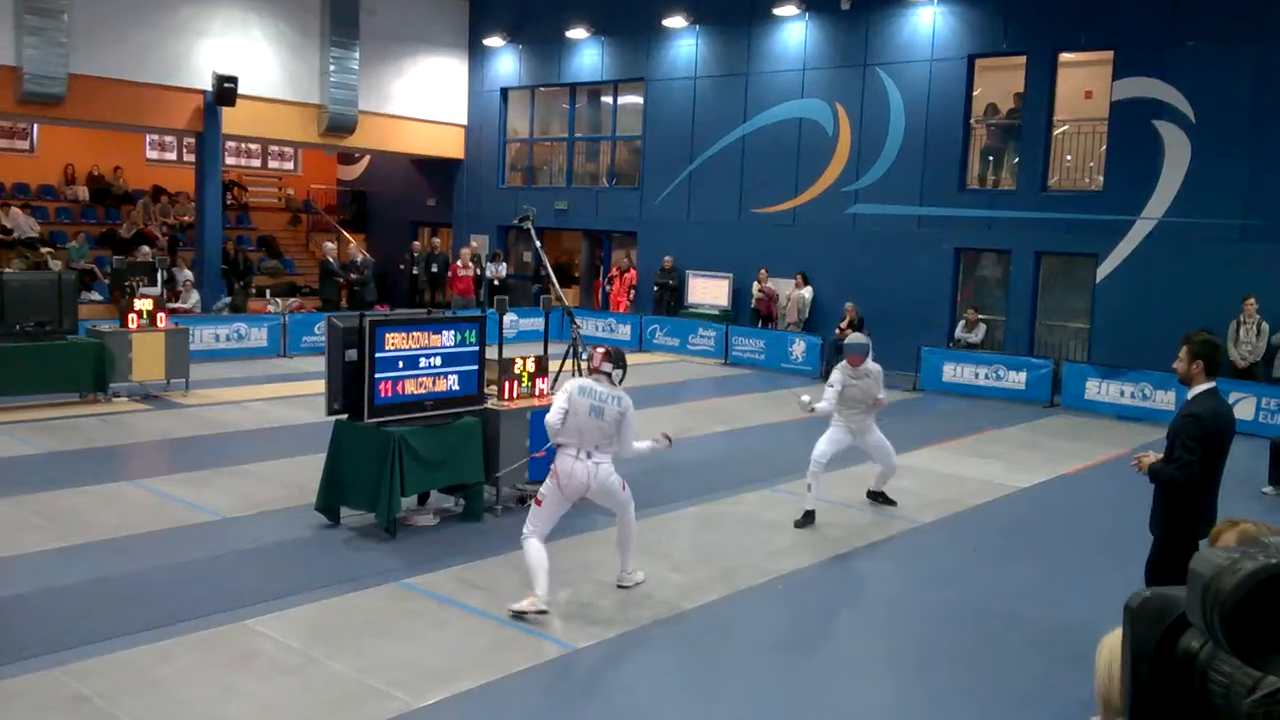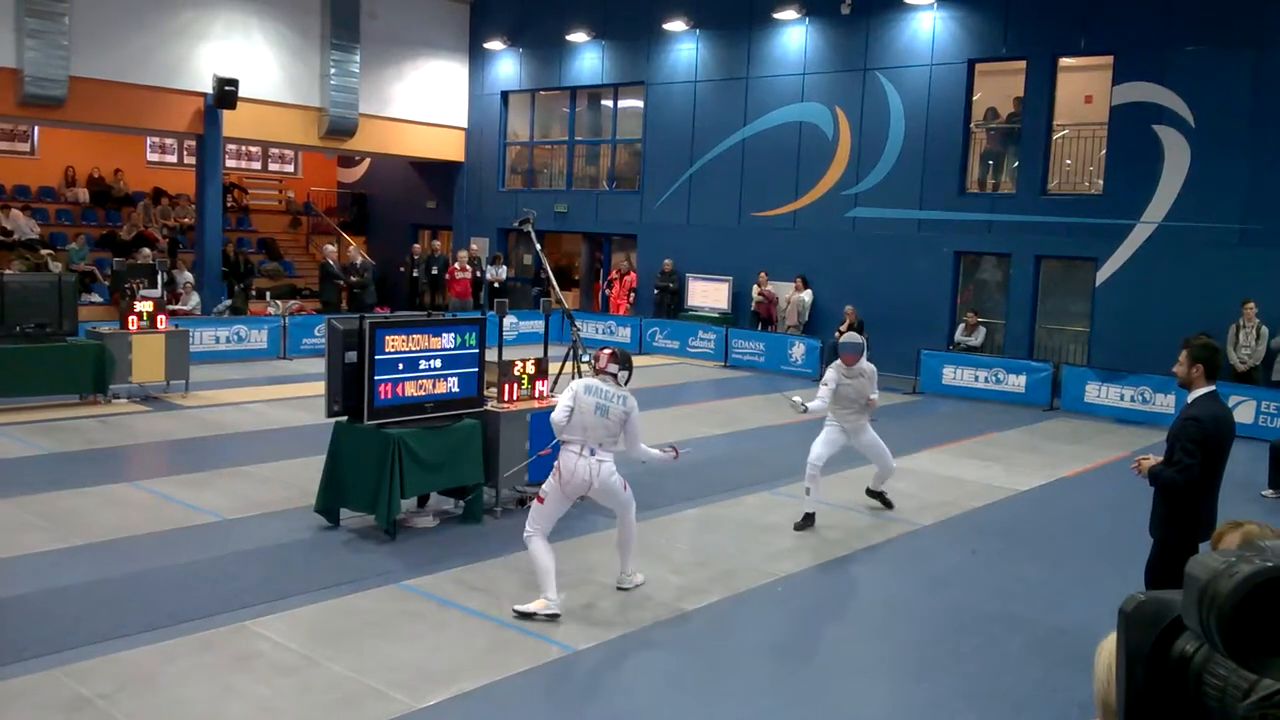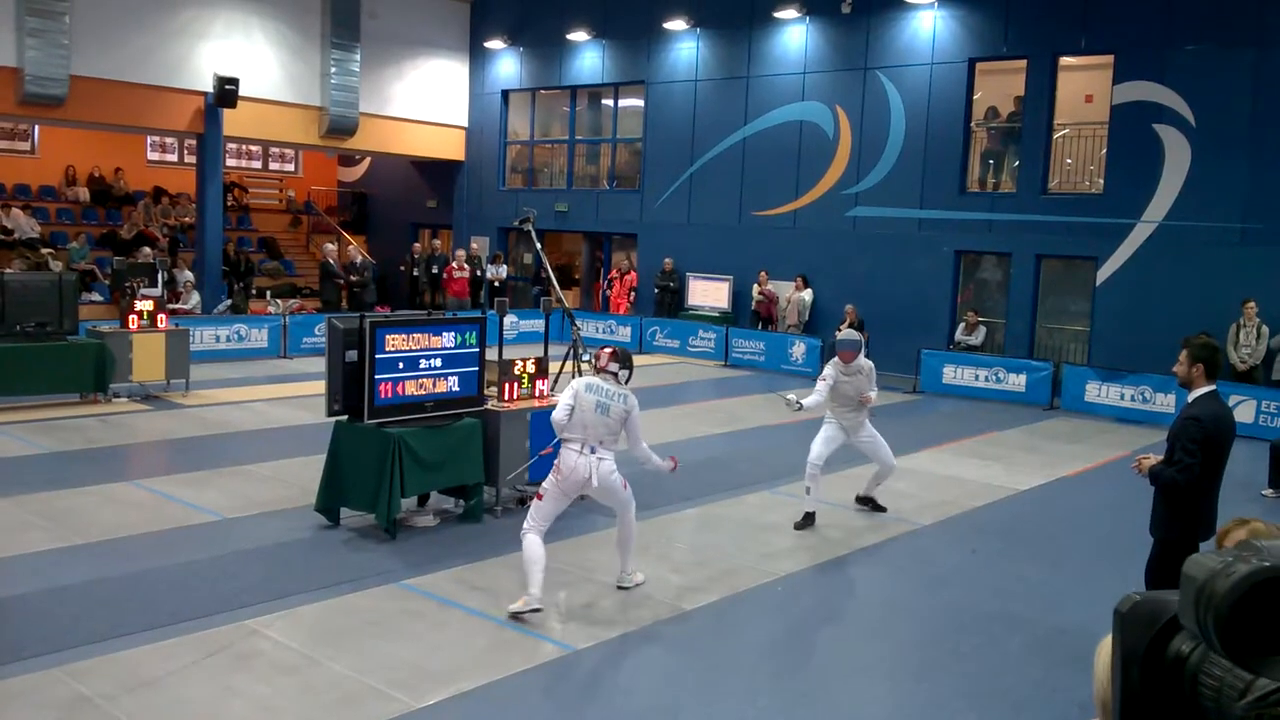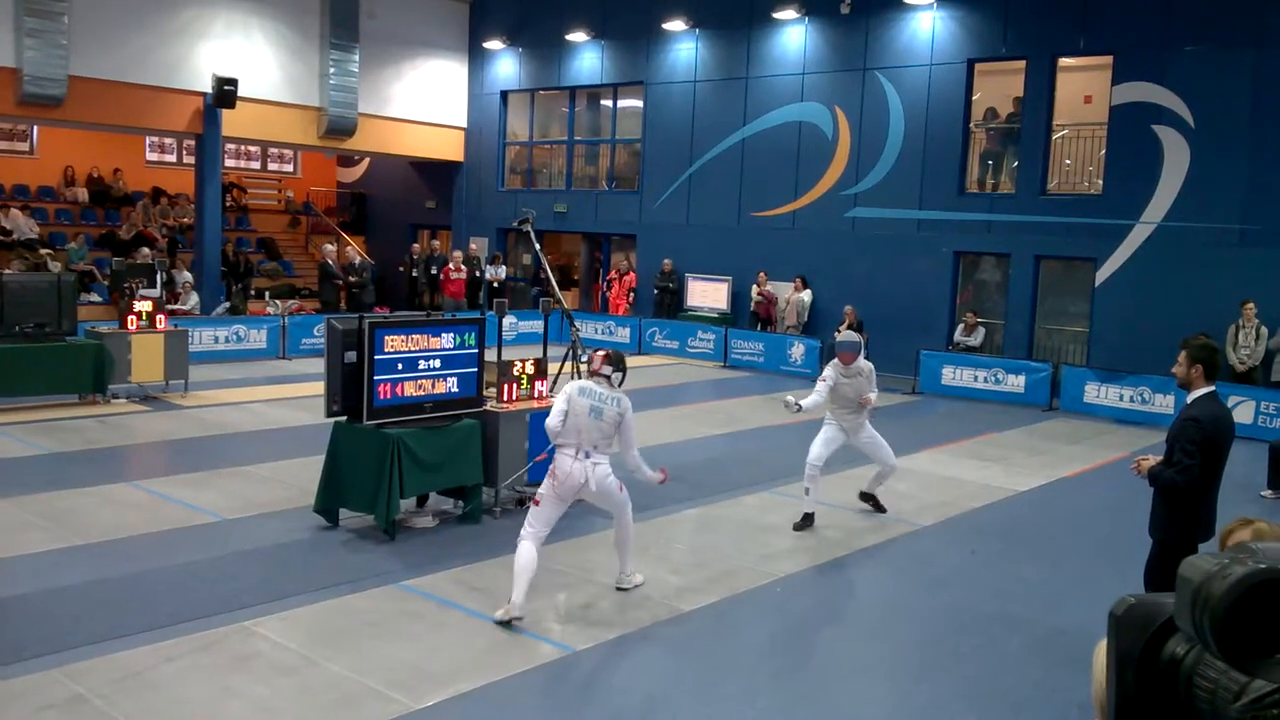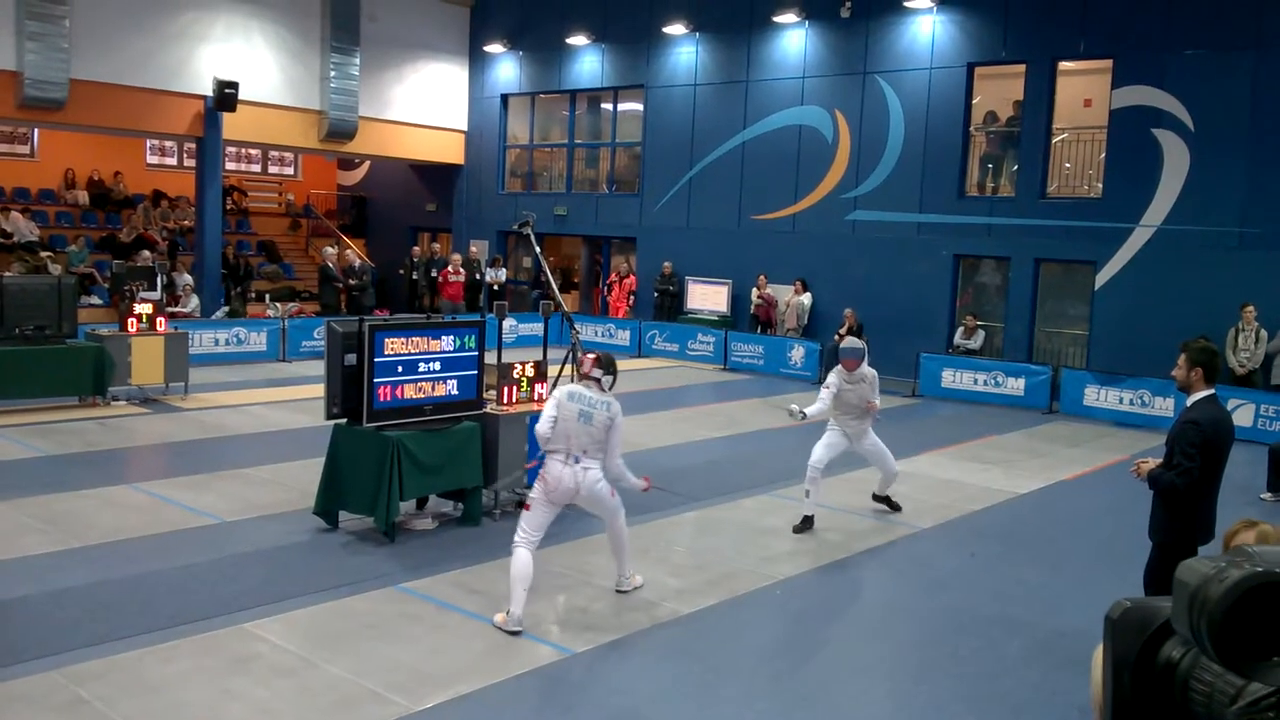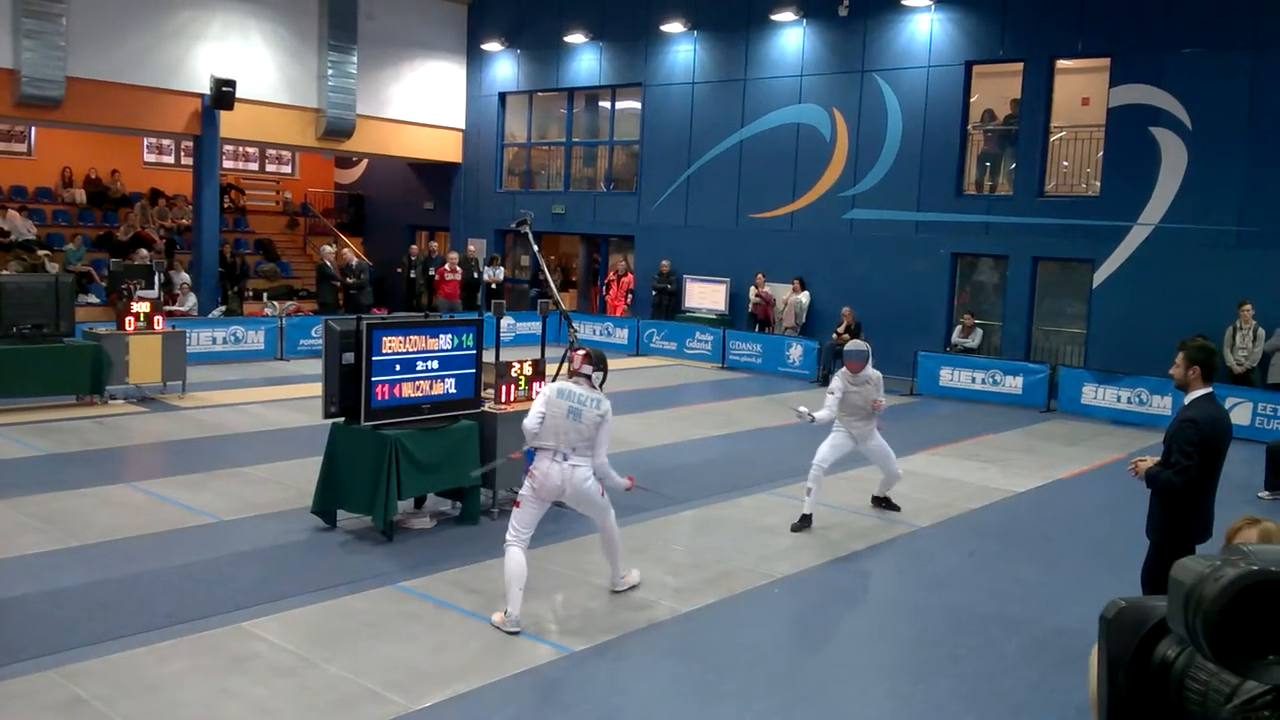
dt=0.1s
person 1, frame 1
left shoulder: (573, 386)
right shoulder: (623, 401)
left elbow: (551, 422)
right elbow: (626, 449)
left wrist: (559, 442)
right wrist: (655, 444)
left hip: (567, 469)
right hip: (601, 472)
left knee: (532, 534)
right knee: (626, 510)
left ankle: (539, 597)
right ankle: (626, 573)
person 1, frame 2
left shoulder: (579, 386)
right shoulder: (628, 401)
left elbow: (557, 419)
right elbow: (635, 449)
left wrist: (569, 440)
right wrist: (663, 455)
left hip: (570, 467)
right hip: (604, 472)
left knee: (534, 533)
right knee: (627, 510)
left ankle: (550, 600)
right ankle: (626, 574)
person 1, frame 3
left shoulder: (580, 384)
right shoulder: (628, 400)
left elbow: (558, 418)
right elbow: (637, 448)
left wrist: (569, 438)
right wrist: (663, 464)
left hip: (569, 465)
right hip: (603, 470)
left knee: (531, 530)
right knee: (627, 509)
left ankle: (534, 596)
right ankle: (626, 574)
person 1, frame 4
left shoulder: (572, 388)
right shoulder: (622, 403)
left elbow: (552, 425)
right elbow: (629, 454)
left wrist: (563, 445)
right wrist: (653, 476)
left hip: (564, 470)
right hip: (599, 474)
left knee: (529, 538)
right knee: (624, 512)
left ankle: (515, 605)
right ankle: (625, 576)
person 1, frame 5
left shoulder: (562, 392)
right shoulder: (612, 407)
left elbow: (542, 431)
right elbow: (613, 462)
left wrist: (553, 450)
right wrist: (636, 483)
left hip: (554, 475)
right hip: (590, 479)
left knee: (523, 544)
right knee: (616, 516)
left ankle: (513, 615)
right ankle: (624, 578)
person 1, frame 6
left shoulder: (552, 389)
right shoulder: (602, 405)
left elbow: (529, 426)
right elbow: (599, 461)
left wrist: (539, 445)
right wrist: (621, 483)
left hip: (544, 472)
right hip: (580, 477)
left knee: (516, 543)
right knee: (606, 518)
left ankle: (512, 615)
right ankle: (619, 577)
person 2, frame 1
left shoulder: (1194, 414)
right shoulder: (1220, 406)
left elbow: (1180, 477)
left wrist: (1152, 467)
right wrist: (1164, 459)
left hip: (1180, 516)
right hip: (1196, 512)
left knee: (1161, 582)
right knee: (1180, 581)
person 2, frame 2
left shoulder: (1194, 418)
right shoulder: (1220, 410)
left elbow: (1180, 480)
left wrist: (1152, 470)
right wrist: (1164, 462)
left hip: (1179, 520)
right hip: (1195, 516)
left knee: (1160, 585)
right knee: (1179, 584)
person 2, frame 3
left shoulder: (1195, 417)
right shoulder: (1220, 409)
left elbow: (1181, 479)
left wrist: (1153, 470)
right wrist: (1164, 461)
left hip: (1180, 519)
right hip: (1196, 515)
left knee: (1161, 584)
right knee: (1179, 583)
person 2, frame 4
left shoulder: (1194, 418)
right shoulder: (1219, 410)
left elbow: (1180, 481)
left wrist: (1152, 471)
right wrist: (1164, 462)
left hip: (1179, 521)
right hip: (1195, 516)
left knee: (1160, 586)
right knee: (1177, 584)
person 2, frame 5
left shoulder: (1193, 421)
right shoulder: (1219, 413)
left elbow: (1180, 483)
left wrist: (1151, 474)
right wrist: (1163, 464)
left hip: (1179, 523)
right hip: (1195, 518)
left knee: (1159, 588)
person 2, frame 6
left shoulder: (1191, 419)
right shoulder: (1217, 411)
left elbow: (1178, 481)
left wrist: (1149, 472)
right wrist: (1161, 462)
left hip: (1176, 521)
right hip: (1192, 517)
left knee: (1156, 586)
person 3, frame 1
left shoulder: (875, 370)
right shoulder: (839, 372)
right elbow: (828, 404)
left wrist: (880, 401)
right wrist: (811, 406)
left hip: (867, 428)
right hip: (841, 426)
left knee: (891, 466)
right knee: (817, 458)
left ankle: (875, 491)
right ankle: (809, 512)
person 3, frame 2
left shoulder: (870, 370)
right shoulder: (834, 372)
right elbow: (822, 401)
left wrist: (873, 401)
right wrist: (804, 407)
left hip: (861, 428)
right hip: (836, 426)
left knee: (888, 467)
right knee: (814, 462)
left ankle: (875, 490)
right ankle: (809, 515)
person 3, frame 3
left shoulder: (868, 366)
right shoulder: (832, 368)
right elbow: (818, 395)
left wrist: (870, 398)
right wrist: (799, 404)
left hip: (860, 425)
right hip: (835, 423)
left knee: (889, 465)
right knee: (814, 461)
left ankle: (865, 496)
right ankle: (809, 514)
person 3, frame 4
left shoulder: (868, 368)
right shoulder: (832, 370)
left elbow: (873, 392)
right elbow: (818, 397)
left wrist: (871, 400)
right wrist: (798, 405)
left hip: (861, 426)
right hip: (835, 425)
left knee: (890, 465)
right knee: (813, 462)
left ankle: (868, 494)
right ankle: (808, 515)
person 3, frame 5
left shoulder: (871, 375)
right shoulder: (835, 376)
right elbow: (822, 404)
left wrist: (875, 406)
right wrist: (802, 413)
left hip: (864, 432)
right hip: (838, 430)
left knee: (892, 471)
right knee: (815, 464)
left ankle: (880, 495)
right ankle: (808, 517)
person 3, frame 6
left shoulder: (876, 377)
right shoulder: (840, 379)
right elbow: (829, 411)
left wrist: (881, 406)
right wrist: (811, 417)
left hip: (869, 433)
right hip: (844, 432)
left knee: (895, 474)
right knee: (819, 463)
left ankle: (880, 497)
right ankle: (806, 516)
